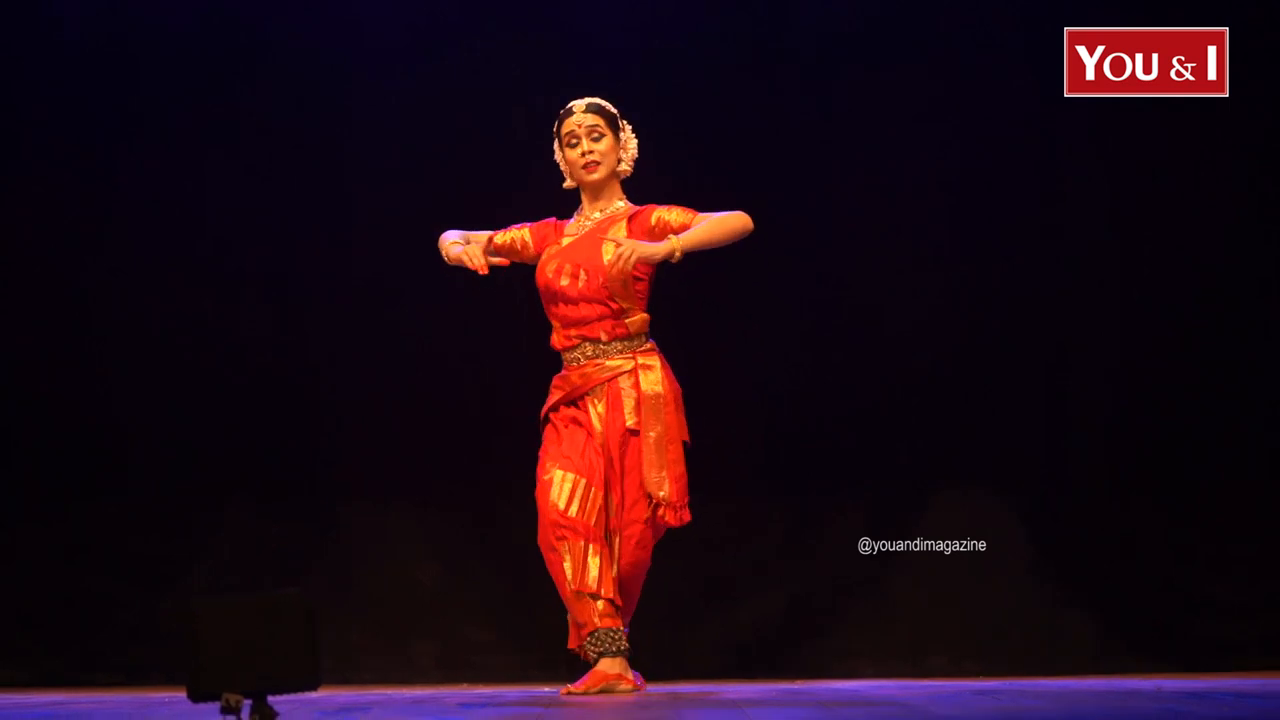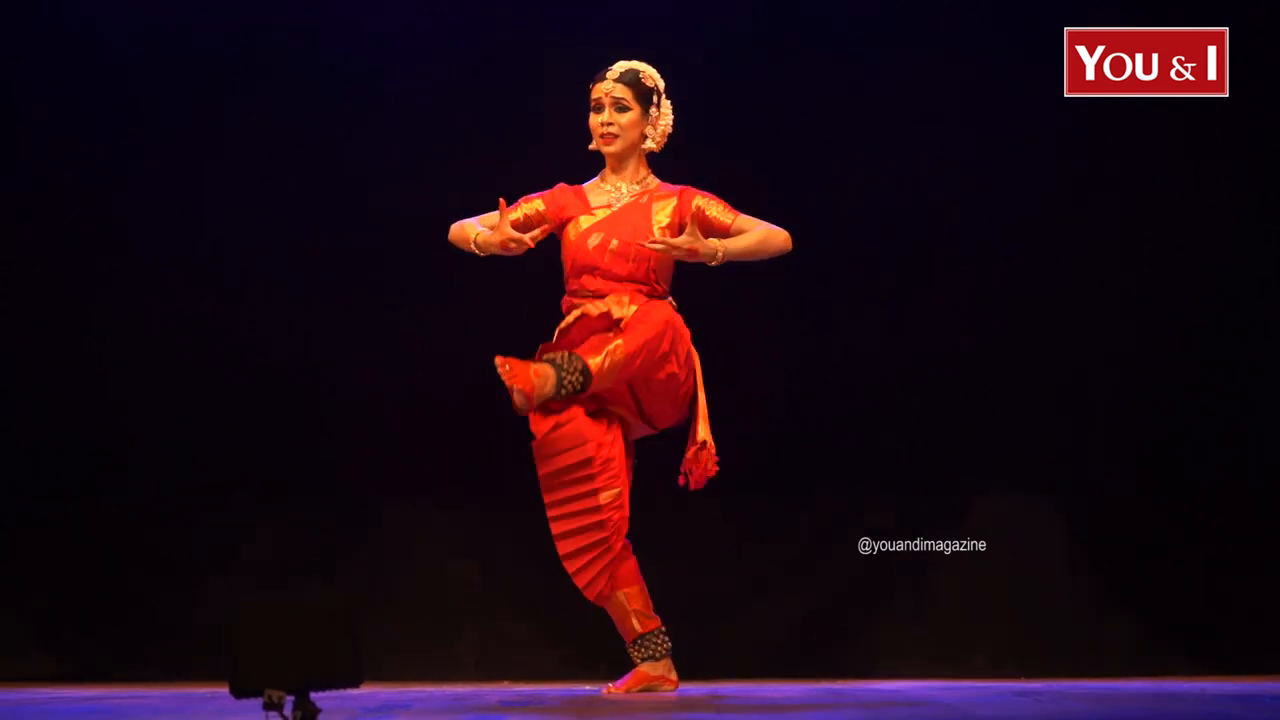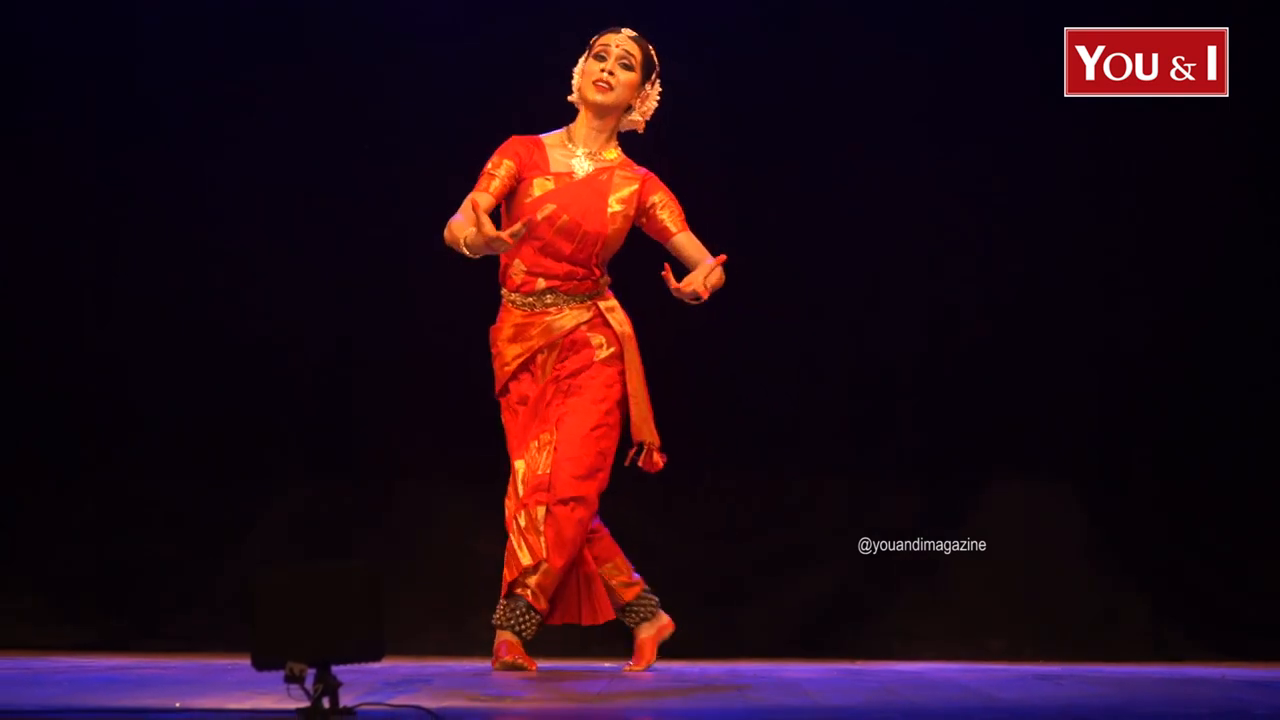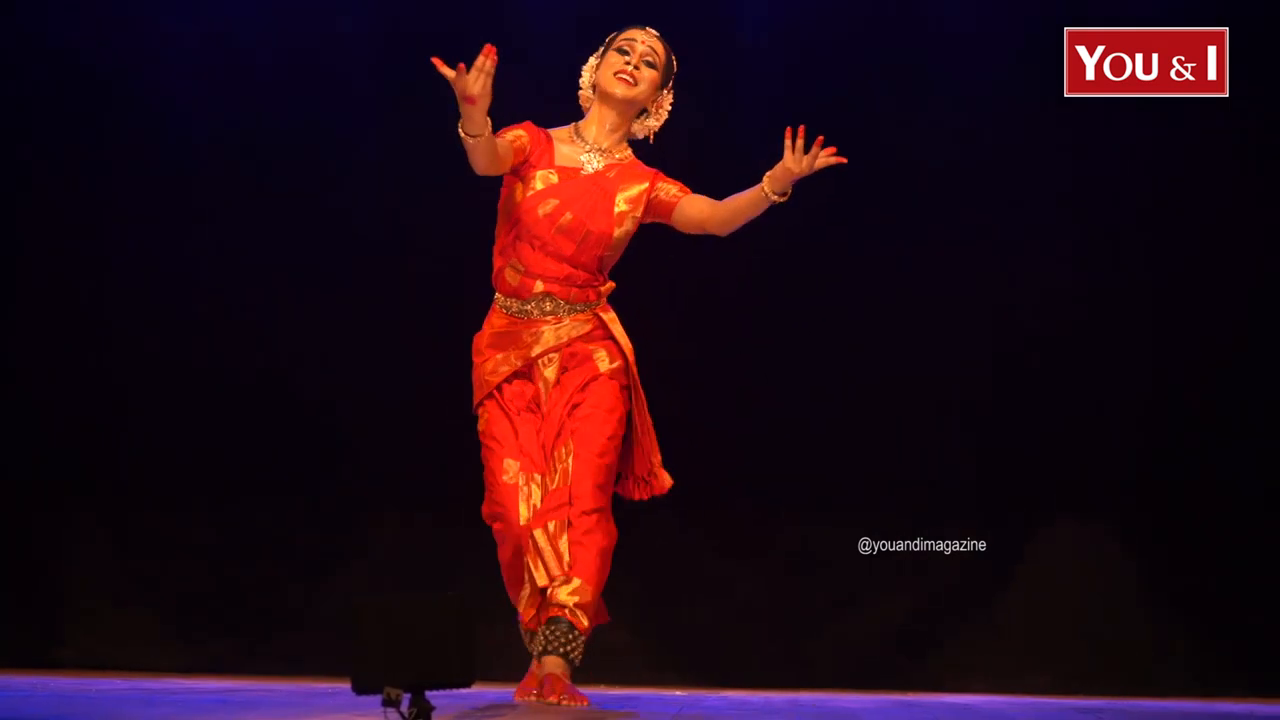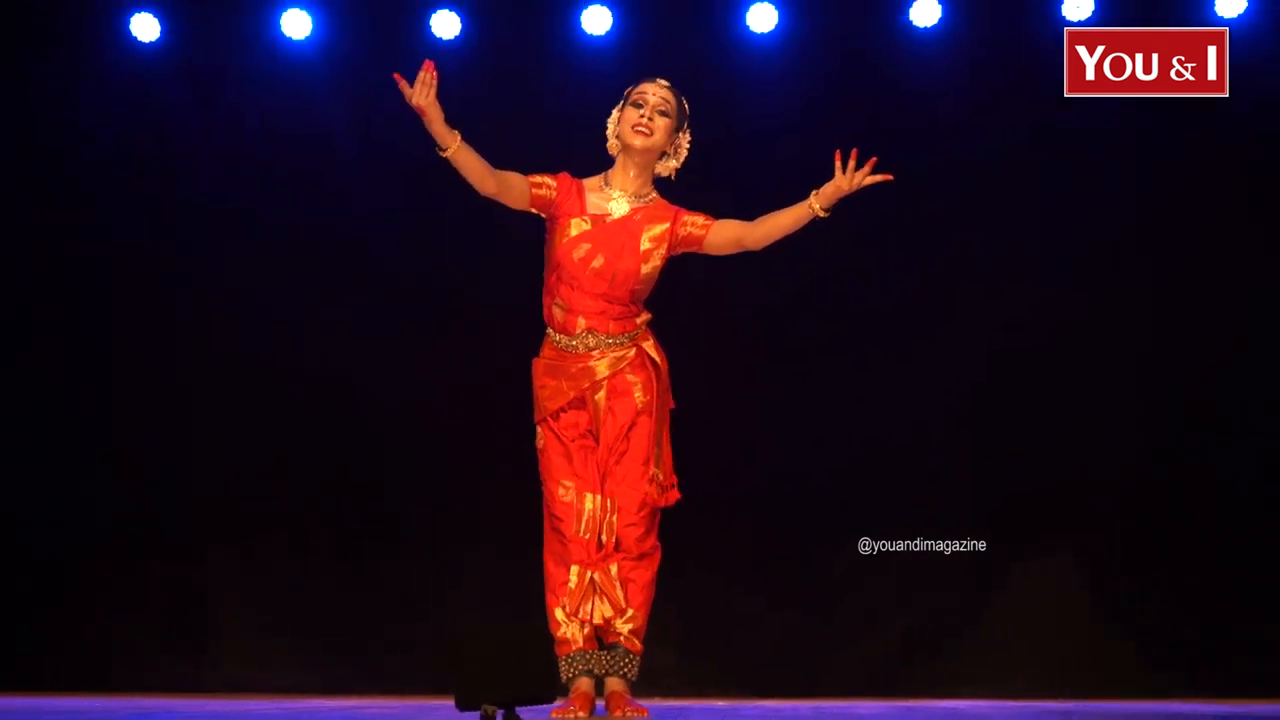
dt=1s
person 1, frame 1
left shoulder: (645, 221)
right shoulder: (548, 235)
left elbow: (740, 222)
right elbow: (452, 238)
left wrist: (664, 248)
right wrist: (462, 249)
left hip: (635, 387)
right hip: (574, 395)
left knee: (629, 533)
right knee: (564, 515)
left ankle: (606, 648)
right ankle: (608, 659)
person 1, frame 2
left shoulder: (678, 202)
right shoulder: (565, 201)
left elbow: (778, 239)
right elbow: (459, 230)
left wrist: (707, 251)
right wrist: (491, 240)
left hip: (656, 367)
right hip: (582, 367)
left knee: (654, 323)
right knee: (591, 511)
left ankle: (550, 379)
right ankle: (653, 659)
person 1, frame 3
left shoulder: (637, 184)
right shoulder: (520, 153)
left elbow: (708, 265)
right elbow: (457, 227)
left wrist: (696, 286)
right wrist: (480, 241)
left hip: (591, 340)
right hip: (517, 341)
left knee: (563, 484)
right knee: (540, 493)
left ankle: (513, 625)
right ankle: (647, 613)
person 1, frame 4
left shoulder: (643, 184)
right shoulder: (531, 143)
left elbow: (718, 218)
right elbow: (485, 159)
left wrist: (779, 181)
right wrist: (472, 110)
left hip: (588, 349)
right hip: (510, 346)
left knee: (579, 497)
right knee: (517, 511)
left ankle: (554, 663)
right ankle: (542, 638)
person 1, frame 5
left shoulder: (669, 223)
right shoulder: (565, 194)
left elbow: (751, 236)
right elbow: (493, 184)
left hip: (629, 378)
right hip: (562, 377)
left knee: (629, 526)
right knee: (572, 525)
